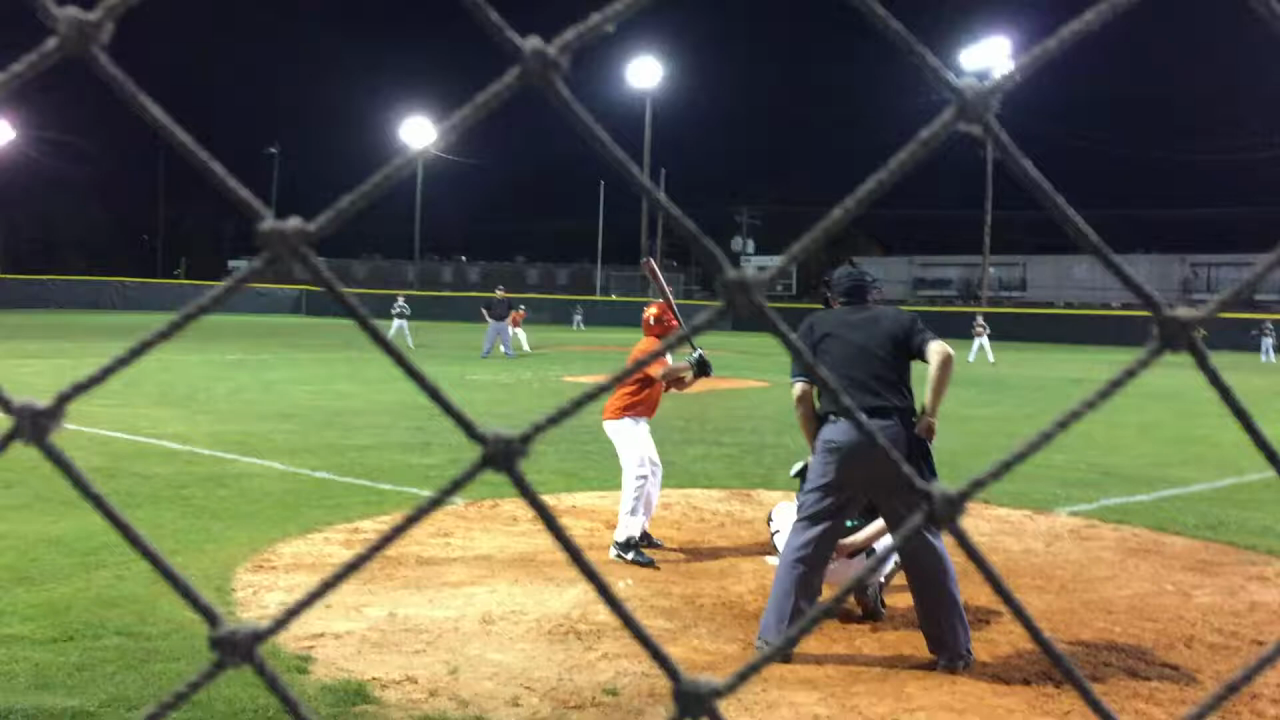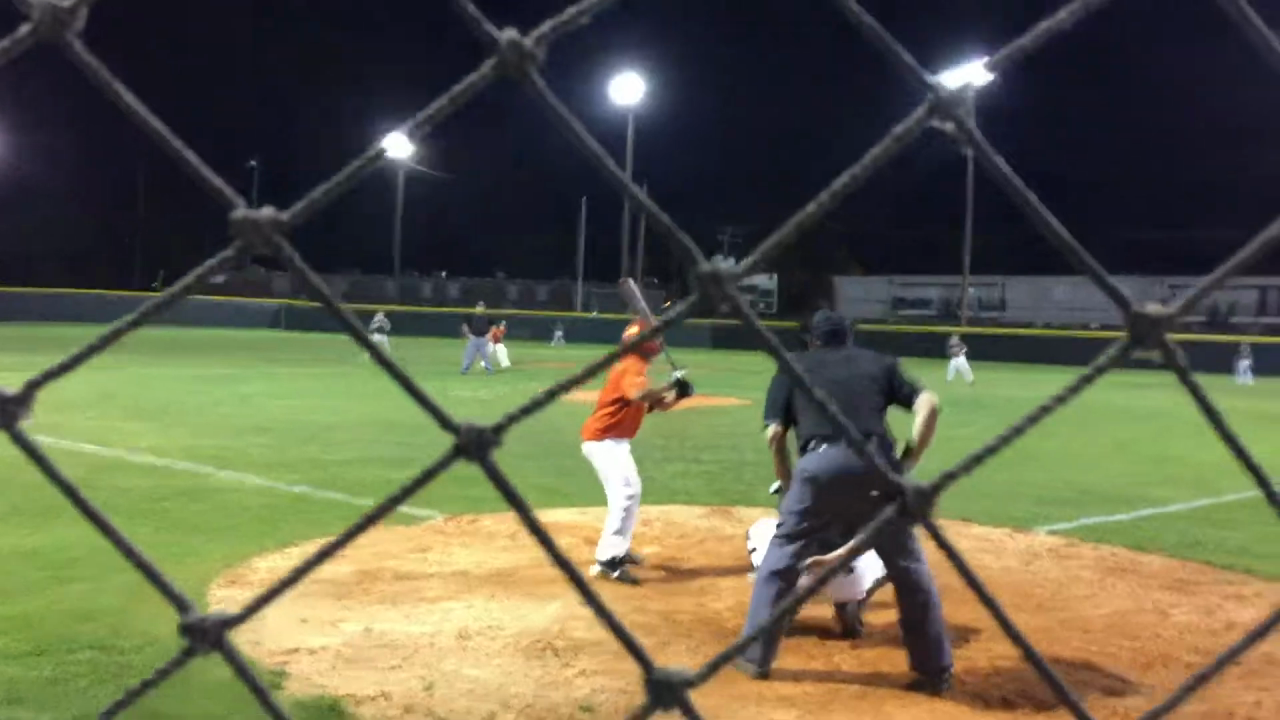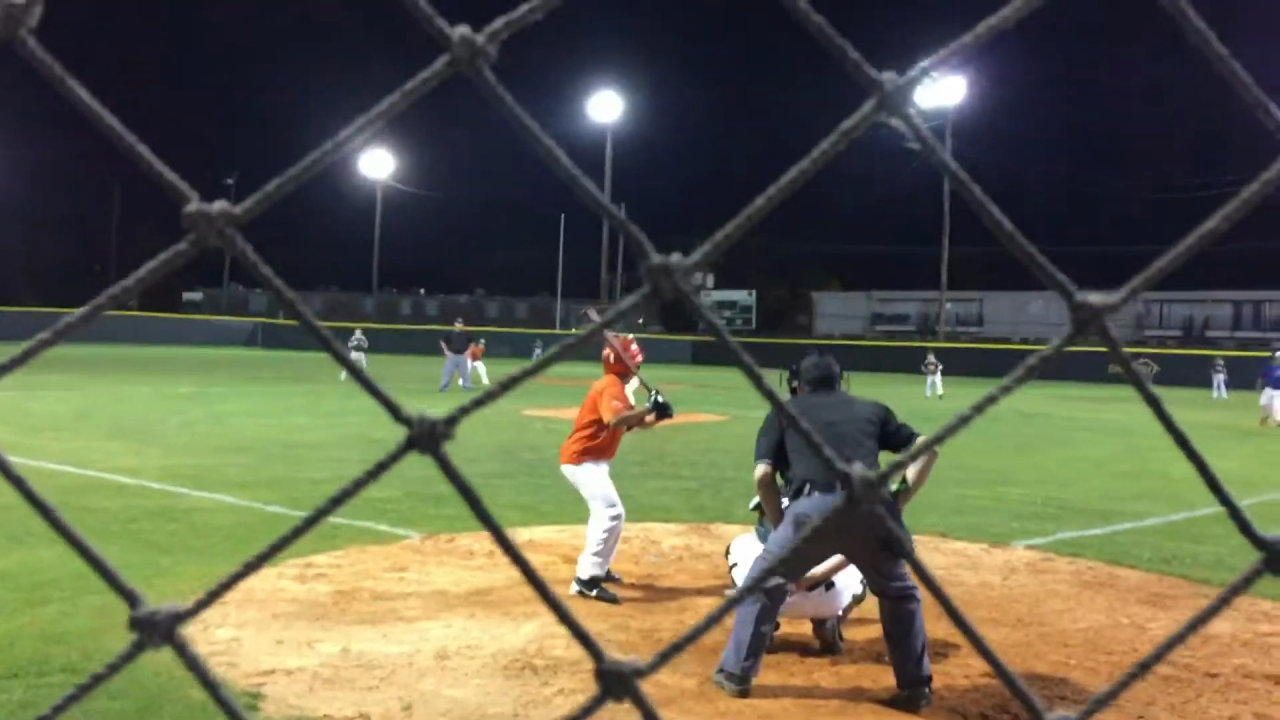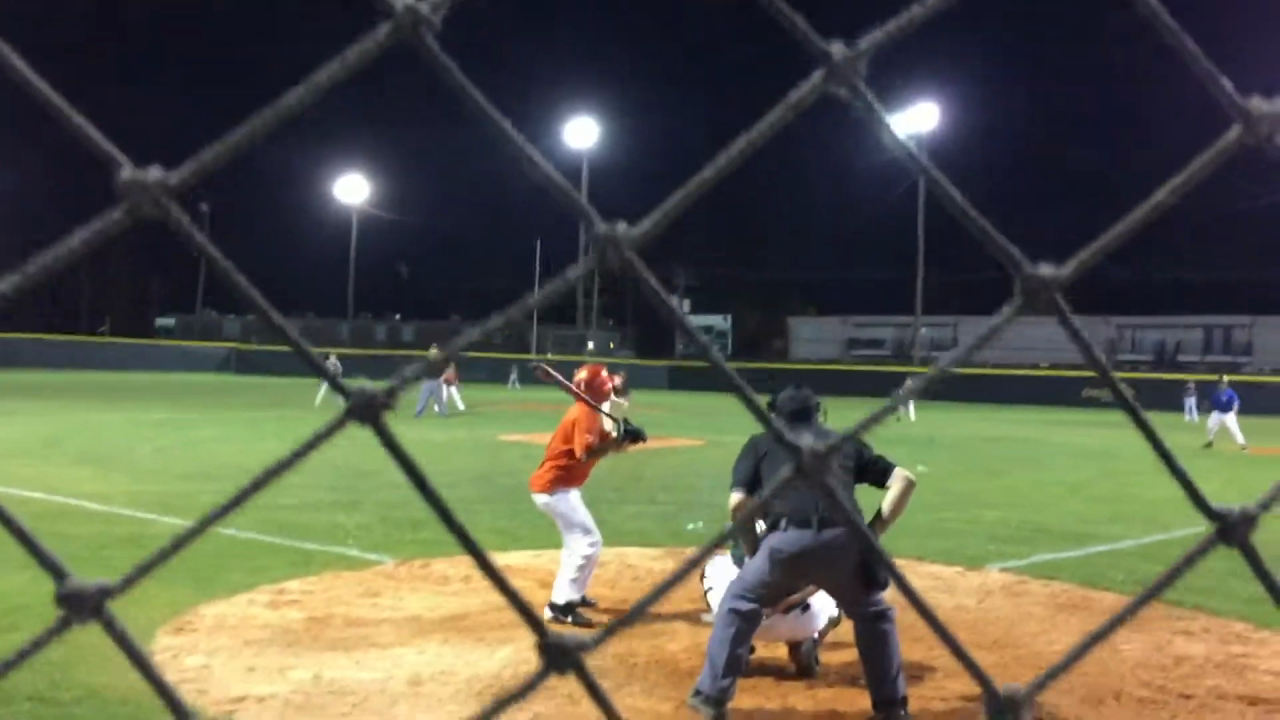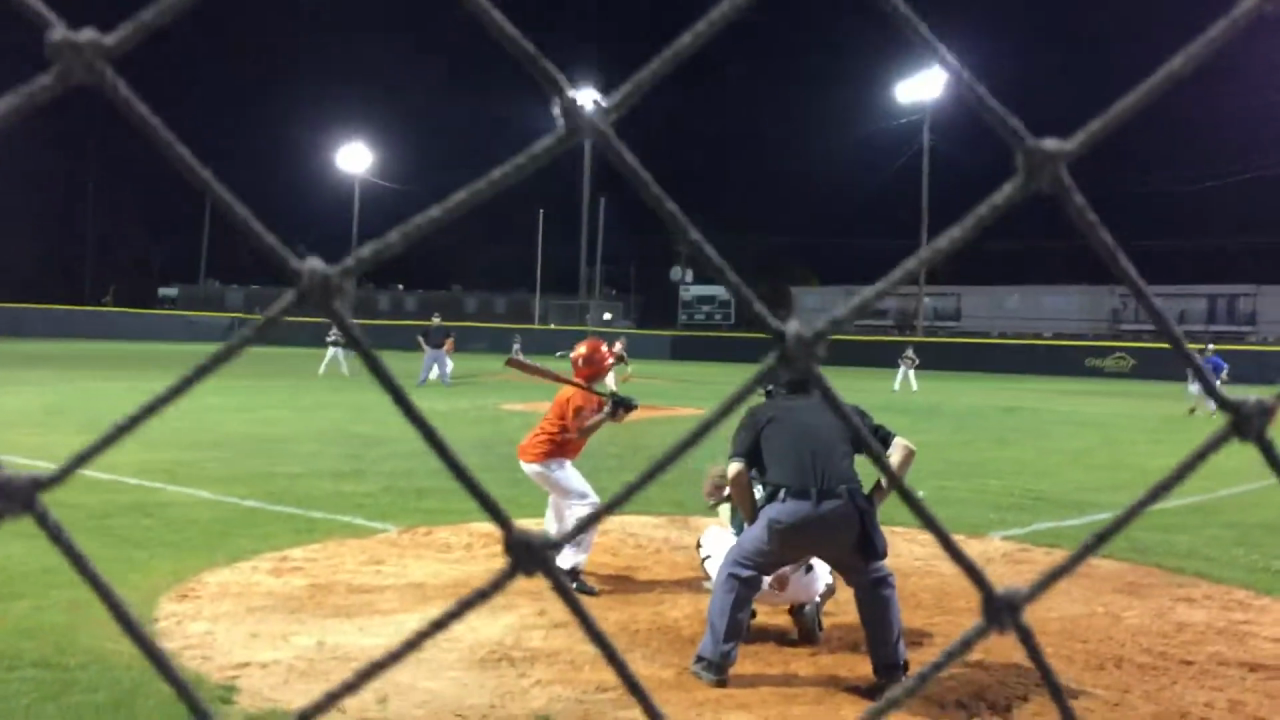
dt=0.3s
person 1, frame 1
left shoulder: (814, 325)
right shoulder: (900, 319)
left elbow: (801, 394)
right elbow: (942, 354)
left wrist: (815, 444)
right wrist: (928, 414)
left hip: (840, 435)
right hip: (896, 435)
left knee: (807, 539)
right knee: (923, 542)
left ankle: (775, 639)
right ankle: (954, 650)
person 1, frame 2
left shoulder: (793, 366)
right shoulder: (879, 363)
left elbow: (774, 434)
right elbow: (928, 403)
left wrist: (789, 485)
right wrist: (908, 458)
left hip: (820, 464)
right hip: (876, 465)
left knee: (783, 558)
right knee: (908, 565)
left ankle: (755, 656)
right ankle: (935, 670)
person 1, frame 3
left shoulder: (785, 411)
right shoulder: (871, 409)
left elbow: (763, 475)
right elbow: (926, 450)
left wrist: (779, 524)
right wrist: (898, 501)
left hip: (814, 507)
right hip: (869, 509)
left knee: (765, 581)
right knee: (898, 590)
left ankle: (737, 673)
right ankle: (915, 688)
person 1, frame 4
left shoulder: (761, 443)
right shoulder: (848, 442)
left elbow: (737, 503)
right elbow: (904, 479)
left wrist: (754, 550)
right wrist: (873, 531)
left hip: (788, 541)
right hip: (844, 542)
left knee: (738, 603)
right knee: (873, 614)
person 1, frame 5
left shoulder: (761, 413)
right shoulder: (846, 411)
left elbow: (736, 473)
right elbow: (903, 449)
left wrist: (753, 520)
right wrist: (873, 500)
left hip: (788, 511)
right hip: (843, 513)
left knee: (737, 569)
right knee: (875, 580)
left ankle: (713, 663)
right ankle: (892, 676)
person 2, frame 1
left shoulder: (655, 348)
right shoulder: (650, 347)
left elbow: (677, 384)
right elbow: (664, 373)
left wrist: (697, 372)
right wrist: (691, 363)
left hip: (635, 419)
right hip: (623, 418)
left knee: (653, 471)
right knee: (638, 475)
left ankle: (638, 531)
right ankle: (623, 543)
person 2, frame 2
left shoulder: (634, 367)
right shoulder: (631, 367)
left elbow: (658, 404)
right elbow: (640, 395)
left wrist: (678, 394)
right wrist: (671, 384)
left hip: (614, 439)
right hip: (604, 439)
left knee: (631, 490)
right knee: (625, 494)
left ankle: (618, 548)
right ankle: (607, 560)
person 2, frame 3
left shoulder: (615, 387)
right shoulder: (611, 386)
left elbow: (638, 422)
right elbow: (615, 421)
left wrist: (657, 415)
right wrist: (647, 407)
left hip: (589, 459)
right hip: (582, 461)
left knee: (604, 512)
right knee: (612, 514)
left ankle: (596, 567)
right ankle: (586, 579)
person 2, frame 4
left shoulder: (589, 415)
right shoulder: (583, 416)
left elbow: (610, 445)
right elbow: (586, 455)
left wrist: (629, 437)
right wrist: (619, 437)
left hip: (555, 486)
right hip: (554, 488)
left knee: (577, 538)
right knee: (589, 542)
left ankle: (571, 592)
right ankle: (560, 605)
person 2, frame 5
left shoulder: (588, 392)
right shoulder: (579, 394)
left elbow: (614, 416)
right elbow: (579, 432)
left wrist: (622, 407)
right wrist: (607, 413)
left hip: (539, 454)
right hip: (545, 458)
left knee: (564, 501)
right knee: (587, 505)
left ankle: (556, 556)
right ankle: (567, 572)
